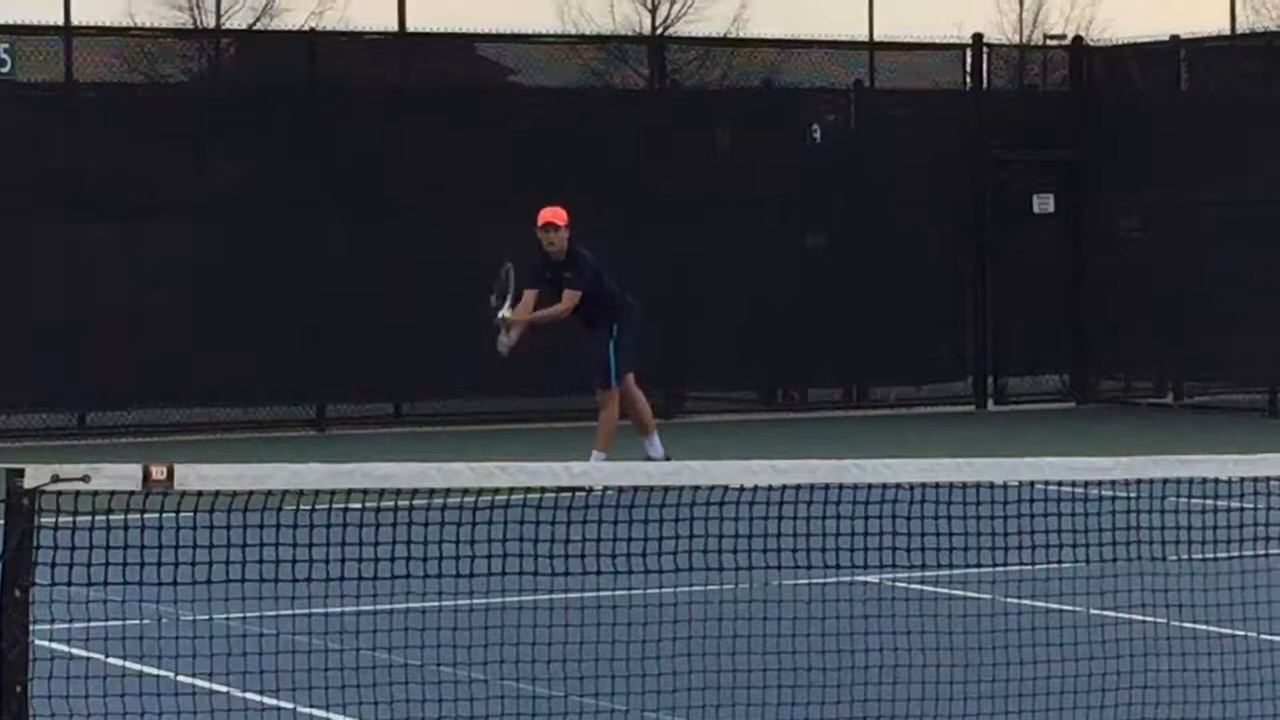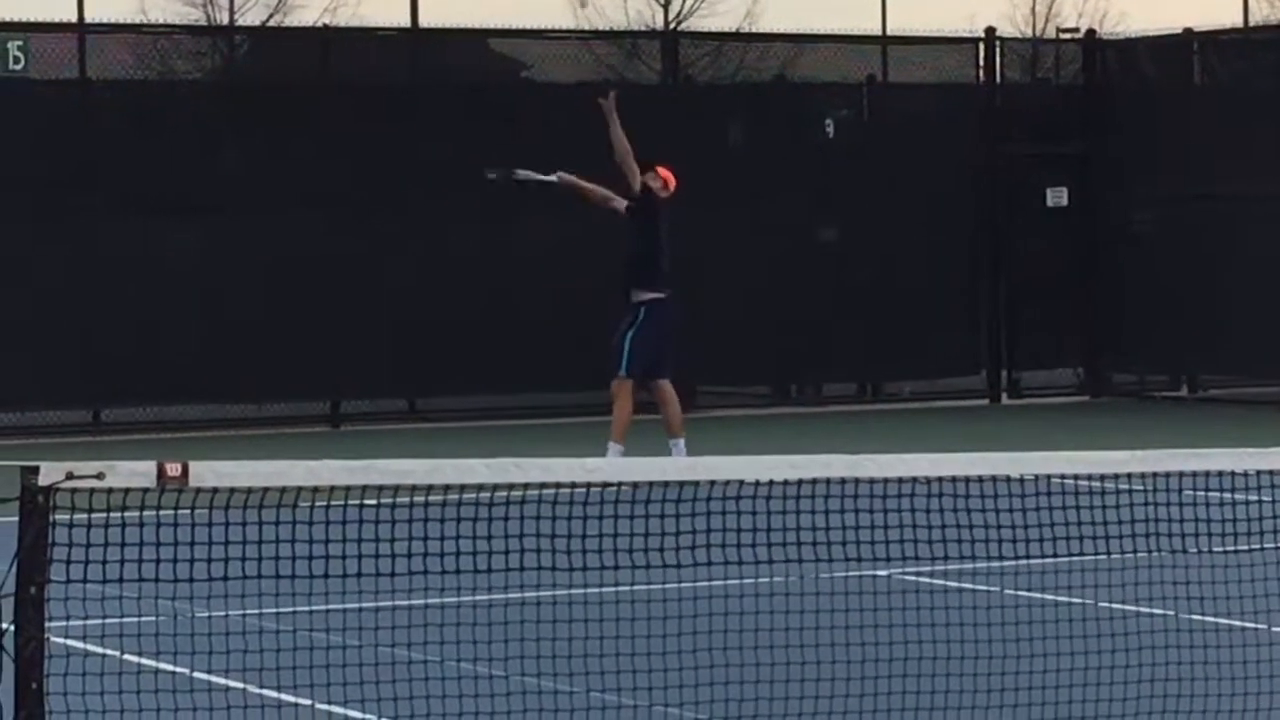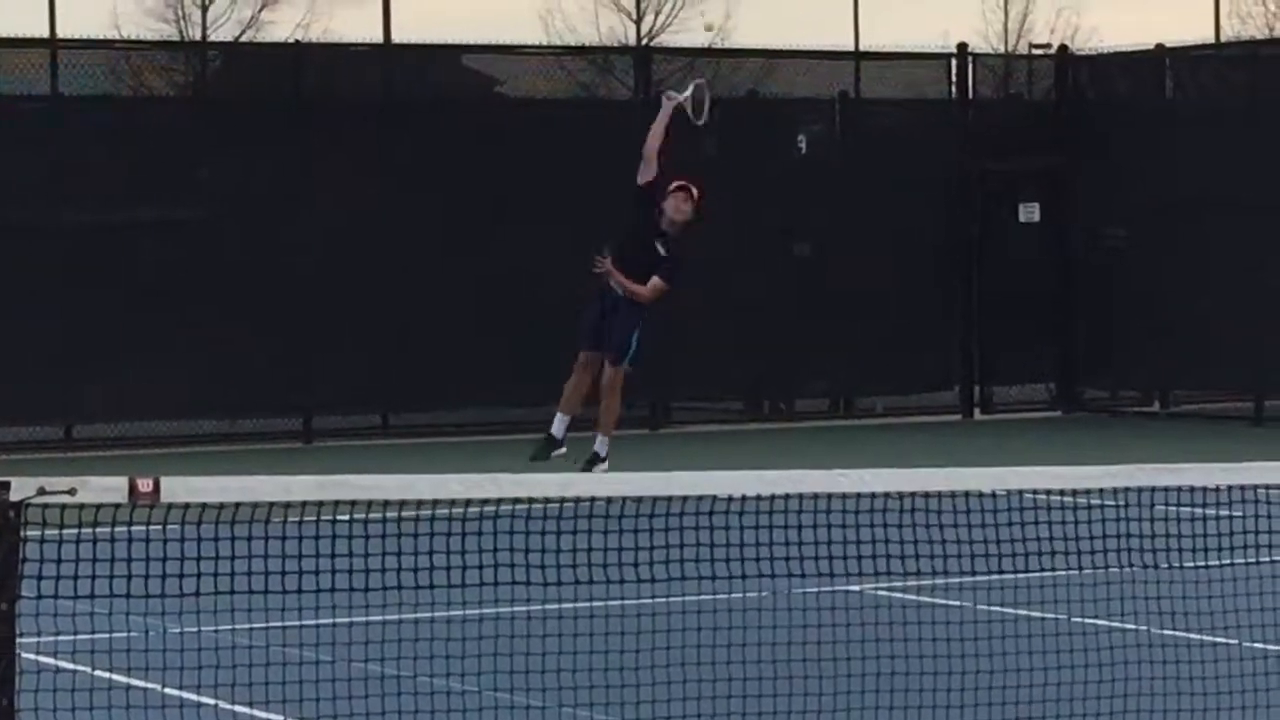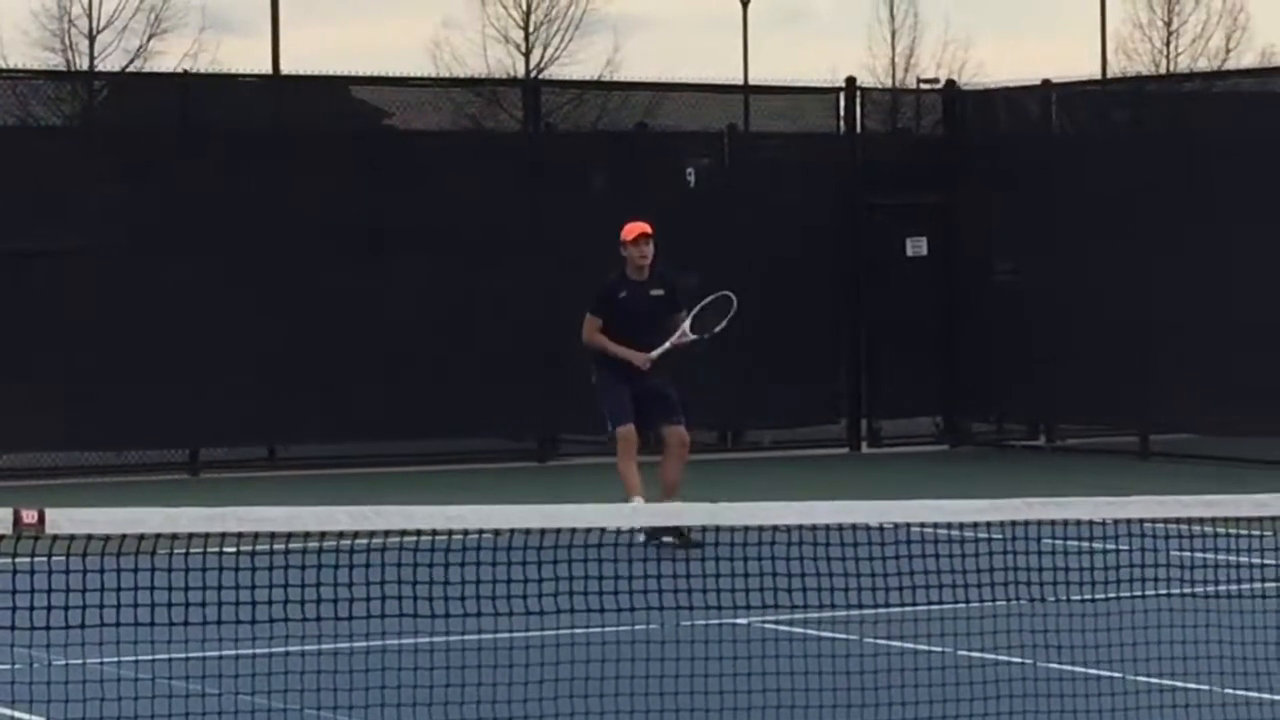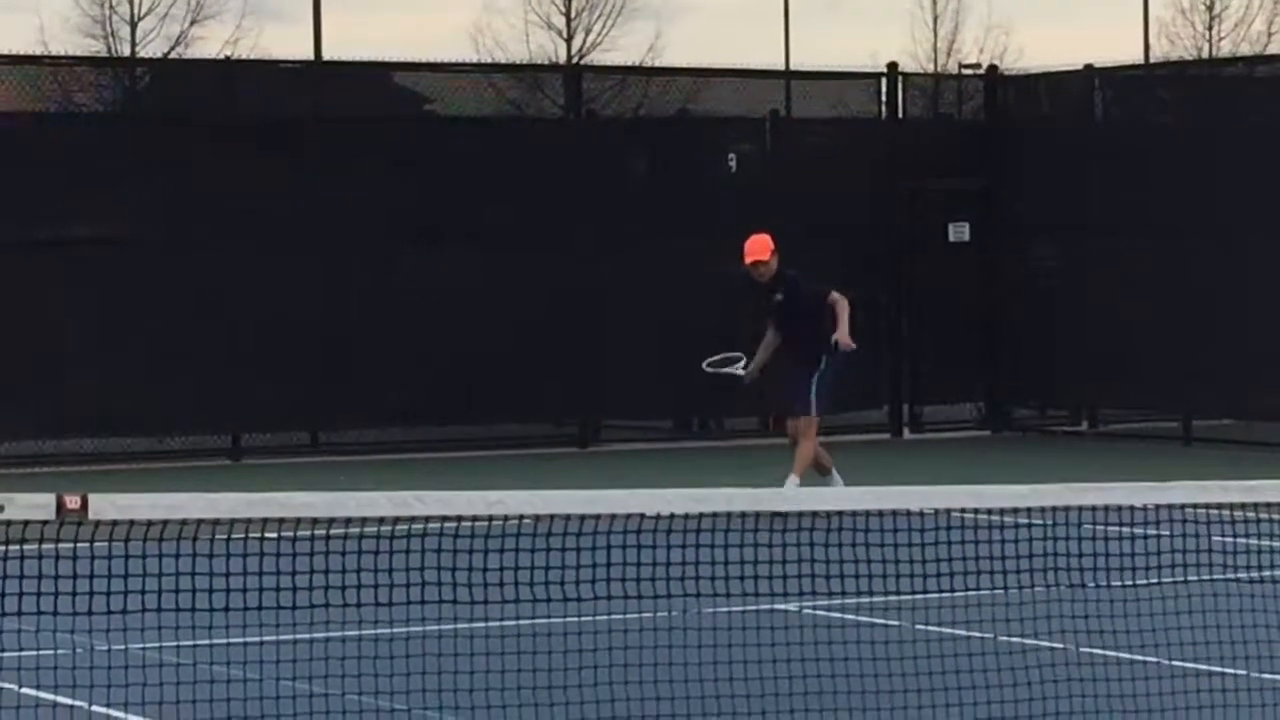
dt=1s
person 1, frame 1
left shoulder: (581, 260)
right shoulder: (541, 265)
left elbow: (565, 308)
right elbow: (526, 305)
left wrist: (522, 319)
right wrist: (511, 336)
left hip: (617, 320)
right hip: (600, 323)
left knee: (607, 394)
right knee: (626, 387)
left ankle: (596, 464)
right ankle: (656, 453)
person 1, frame 2
left shoulder: (651, 208)
right shoulder: (642, 211)
left elbow: (628, 164)
right elbow: (613, 200)
left wrist: (613, 116)
right wrist: (576, 182)
left hip: (648, 310)
right hip: (651, 307)
left knee: (622, 386)
right knee: (660, 385)
left ankle: (613, 461)
right ankle: (680, 456)
person 1, frame 3
left shoulder: (676, 254)
right shoulder: (649, 213)
left elbow: (646, 296)
right elbow: (650, 154)
left wrist: (617, 278)
right wrist: (666, 110)
left hip: (629, 308)
right hip: (605, 295)
left knee: (611, 381)
right knee: (585, 366)
left ankle: (600, 453)
right ankle: (556, 436)
person 1, frame 4
left shoulder: (664, 285)
right shoulder: (612, 288)
left elbow: (681, 324)
right elbow: (588, 335)
right wrist: (628, 354)
left hip: (650, 374)
right hip: (613, 375)
left knee: (679, 441)
right knee: (628, 443)
person 1, frame 5
left shoulder: (794, 283)
right shoulder: (771, 291)
left elbow: (840, 301)
left wrist: (842, 330)
right wrist: (756, 364)
left hip: (815, 358)
right hip: (799, 360)
left knee: (807, 431)
right knee: (796, 433)
right ankle: (838, 489)
